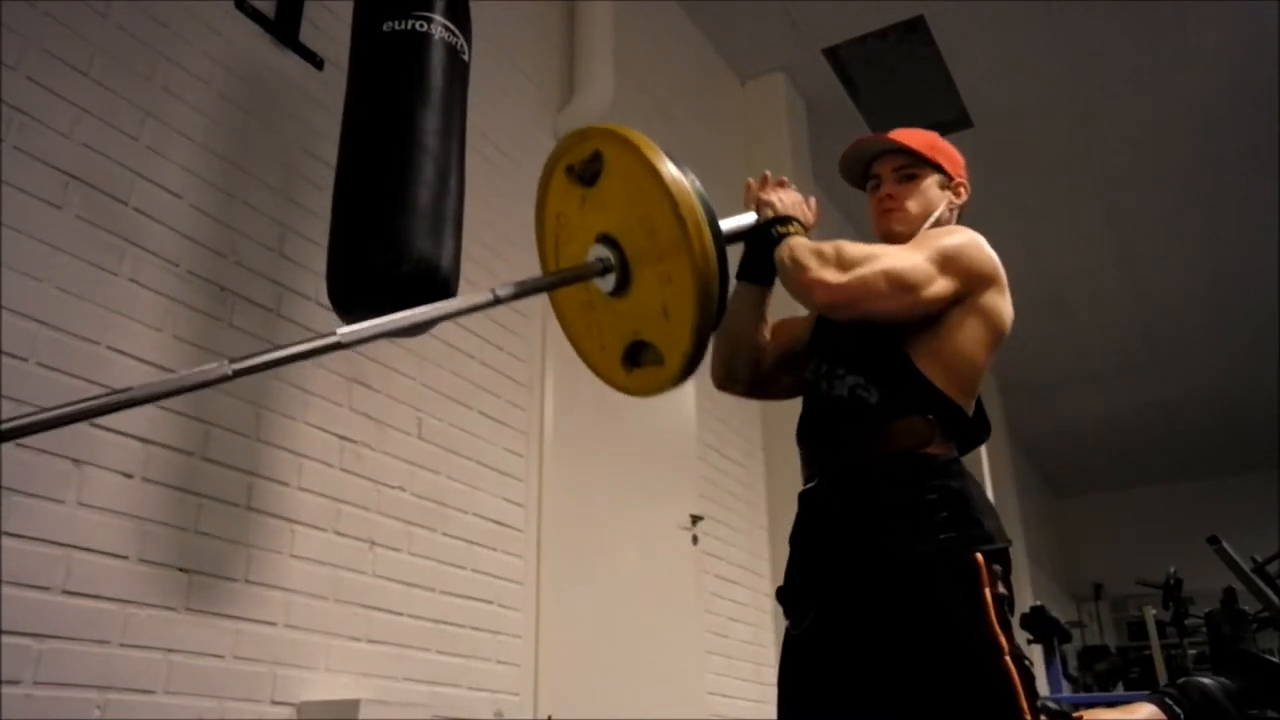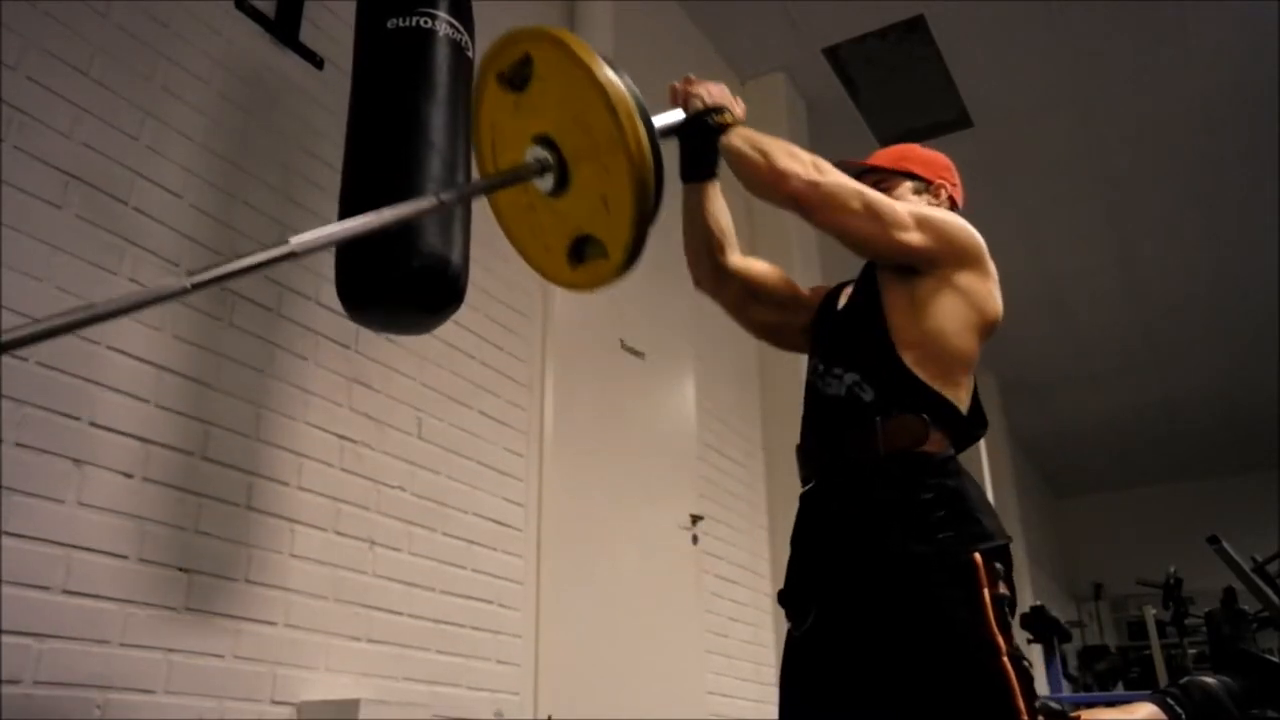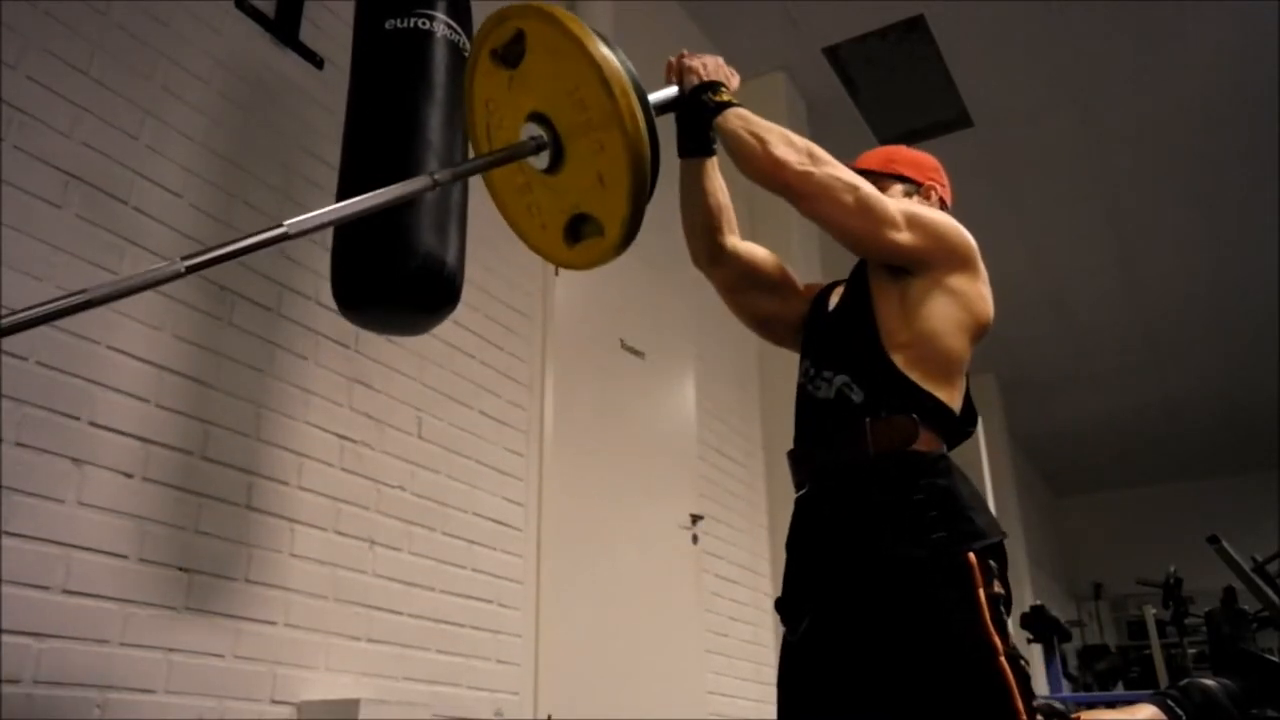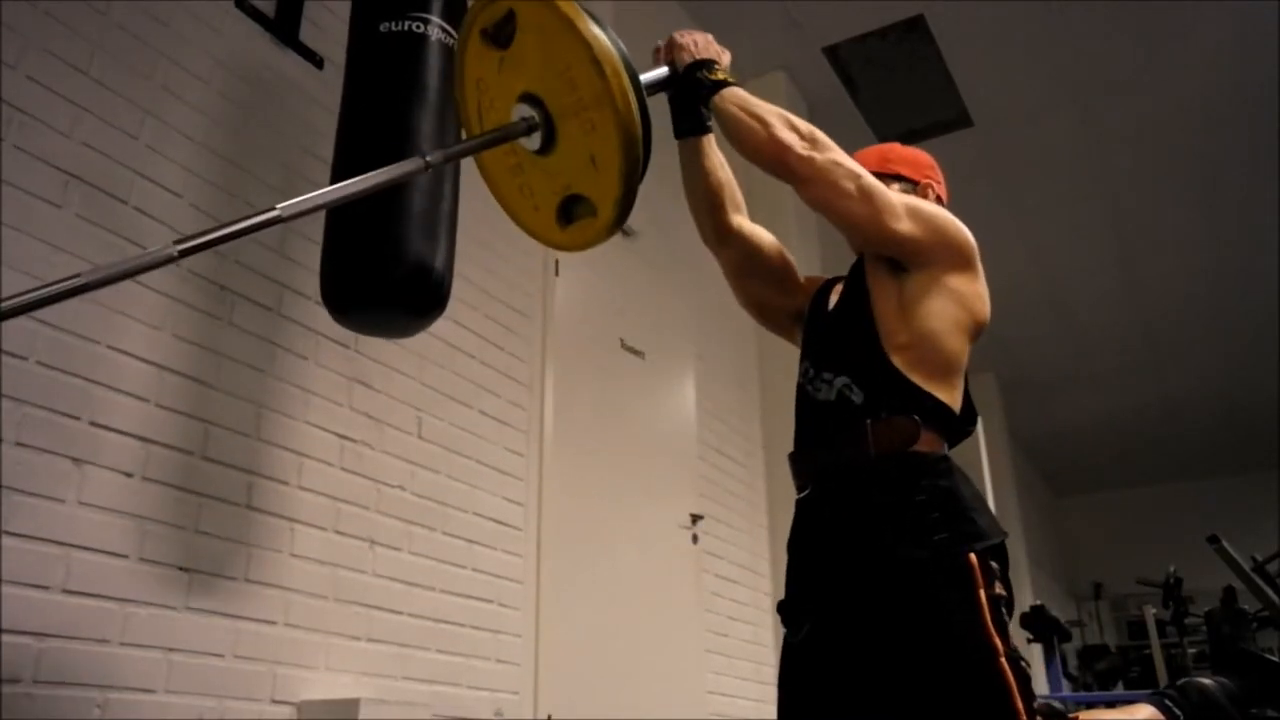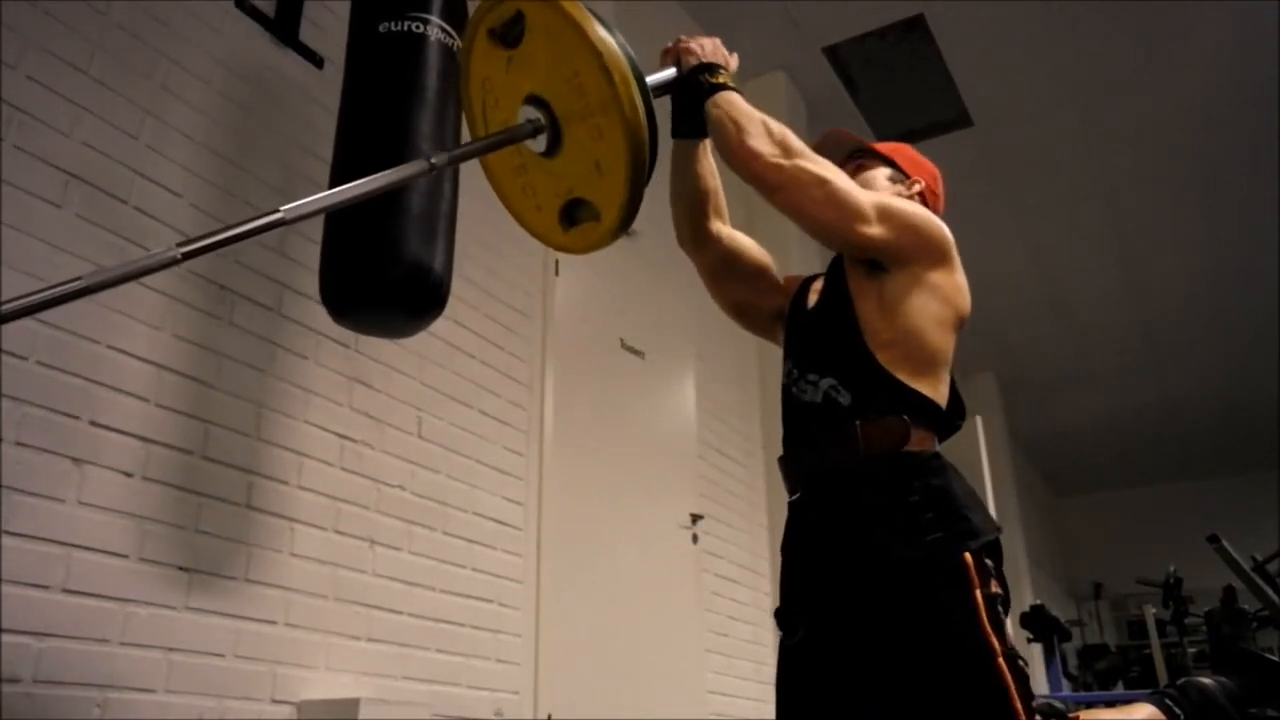
dt=0.4s
person 1, frame 1
left shoulder: (961, 255)
right shoulder: (836, 314)
left elbow: (831, 281)
right elbow: (737, 373)
left wrist: (785, 229)
right wrist: (759, 255)
left hip: (927, 531)
right hip: (829, 539)
person 1, frame 2
left shoulder: (948, 247)
right shoulder: (836, 306)
left elbow: (807, 182)
right elbow: (718, 273)
left wrist: (723, 125)
right wrist: (698, 160)
left hip: (928, 532)
right hip: (832, 543)
person 1, frame 3
left shoulder: (941, 249)
right shoulder: (821, 307)
left elbow: (800, 169)
right elbow: (717, 252)
left wrist: (716, 103)
right wrist: (694, 136)
left hip: (922, 535)
right hip: (826, 544)
person 1, frame 4
left shoulder: (939, 248)
right shoulder: (820, 305)
left elbow: (802, 155)
right elbow: (725, 227)
left wrist: (711, 82)
right wrist: (691, 118)
left hip: (923, 535)
right hip: (827, 546)
person 1, frame 5
left shoulder: (914, 238)
right shoulder: (801, 302)
left elbow: (776, 161)
right elbow: (703, 234)
left wrist: (713, 84)
right wrist: (688, 119)
left hip: (915, 535)
right hip: (821, 546)
